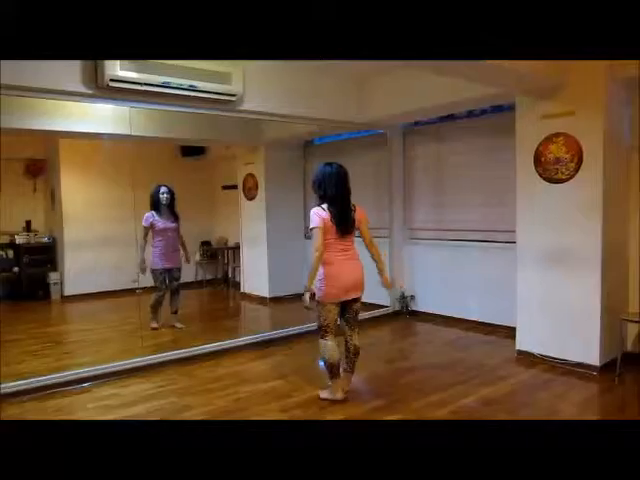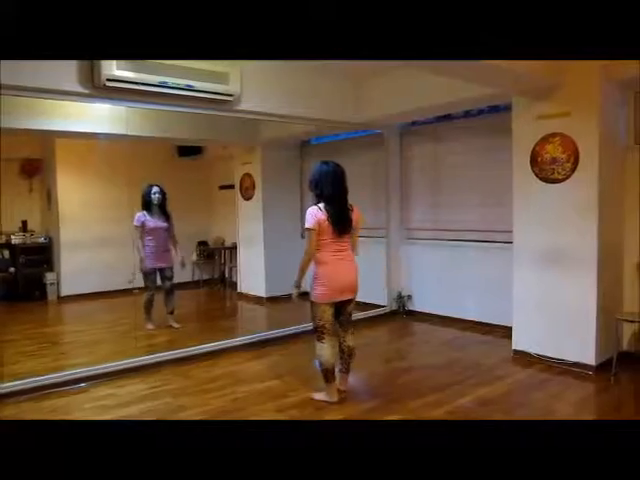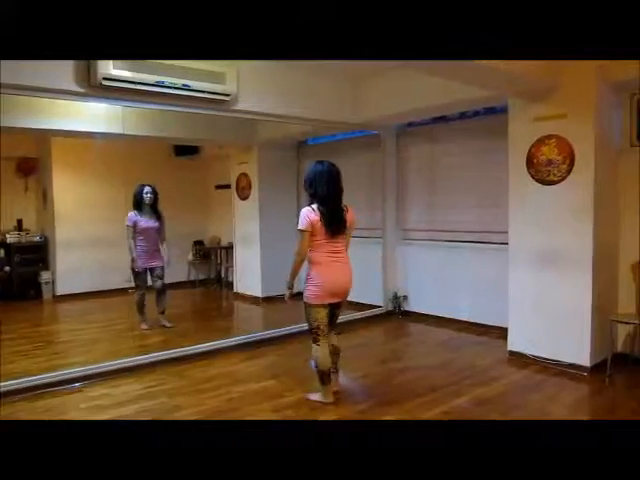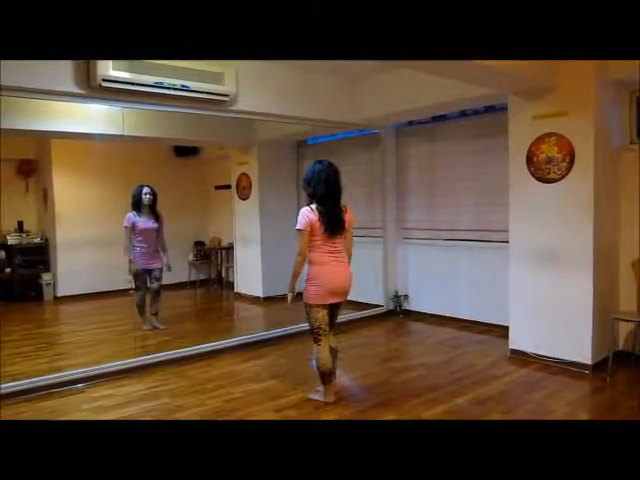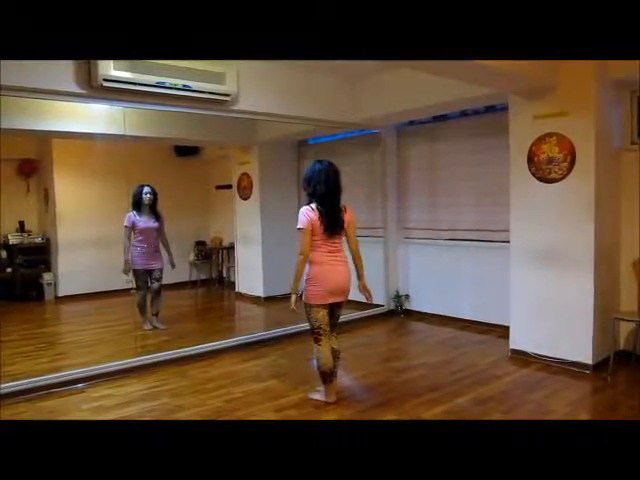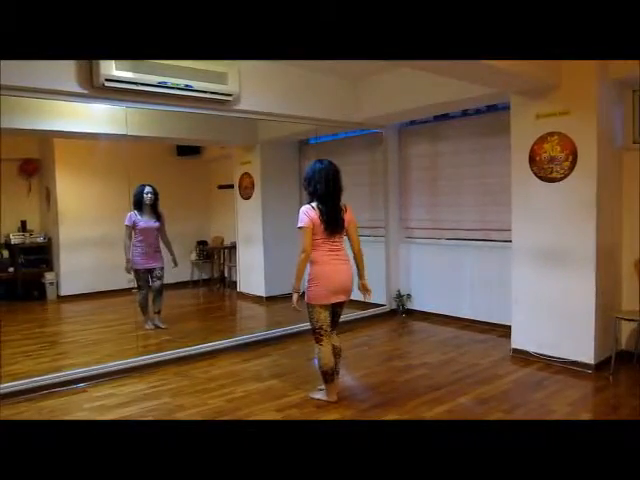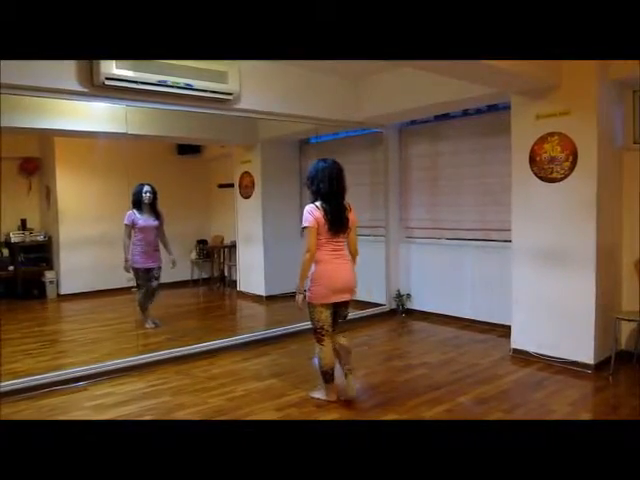
dt=0.2s
person 1, frame 1
left shoulder: (319, 213)
right shoulder: (355, 211)
left elbow: (318, 251)
right elbow: (370, 244)
left wrist: (309, 286)
right wrist: (382, 272)
left hip: (332, 278)
right hip: (355, 275)
left knee: (326, 334)
right knee: (352, 331)
left ankle: (335, 388)
right ankle: (346, 382)
person 1, frame 2
left shoulder: (315, 212)
right shoulder: (352, 211)
left elbow: (310, 252)
right elbow: (354, 247)
left wrist: (297, 283)
left hip: (327, 279)
right hip: (349, 276)
left knee: (323, 336)
right knee: (345, 331)
left ankle: (331, 391)
right ankle: (342, 383)
person 1, frame 3
left shoulder: (309, 213)
right shoulder: (347, 212)
left elbow: (301, 254)
right elbow: (344, 247)
left wrist: (290, 284)
left hip: (320, 280)
right hip: (343, 277)
left knee: (319, 338)
right knee: (330, 332)
left ankle: (326, 393)
right ankle: (334, 382)
person 1, frame 4
left shoulder: (307, 213)
right shoulder: (346, 212)
left elbow: (301, 255)
right elbow: (348, 250)
left wrist: (291, 287)
left hip: (319, 280)
right hip: (342, 277)
left knee: (320, 338)
right knee: (328, 333)
left ankle: (328, 392)
right ankle: (330, 385)
person 1, frame 5
left shoulder: (307, 212)
right shoulder: (345, 212)
left elbow: (303, 254)
right elbow: (355, 249)
left wrist: (294, 289)
right wrist: (362, 280)
left hip: (319, 280)
right hip: (342, 277)
left knee: (321, 338)
right knee: (330, 334)
left ankle: (329, 392)
right ankle: (331, 385)
person 1, frame 6
left shoulder: (308, 211)
right shoulder: (345, 211)
left elbow: (305, 252)
right elbow: (356, 248)
left wrist: (296, 288)
right wrist: (362, 278)
left hip: (321, 279)
right hip: (344, 276)
left knee: (321, 338)
right knee: (331, 332)
left ankle: (330, 391)
right ankle: (333, 383)
person 1, frame 7
left shoulder: (312, 210)
right shoulder: (348, 210)
left elbow: (310, 252)
right elbow: (354, 250)
left wrist: (300, 287)
left hip: (323, 279)
right hip: (346, 277)
left knee: (323, 337)
right knee: (335, 332)
left ankle: (329, 390)
right ankle: (349, 381)
person 2, frame 1
left shoulder: (174, 215)
right shoulder: (150, 216)
right elbow: (144, 239)
left wrist: (186, 252)
right wrist: (142, 259)
left hip: (174, 257)
right hip: (159, 258)
left knee: (175, 288)
right knee: (161, 290)
left ankle: (174, 319)
right ankle: (153, 318)
person 2, frame 2
left shoulder: (166, 215)
right shoulder: (141, 216)
left elbow: (172, 237)
right elbow: (139, 239)
left wrist: (179, 255)
right wrist: (142, 259)
left hip: (165, 257)
right hip: (150, 258)
left knee: (169, 288)
right knee: (150, 290)
left ankle: (171, 319)
right ankle: (148, 320)
person 2, frame 3
left shoulder: (158, 215)
right shoulder: (133, 216)
left elbow: (162, 238)
right elbow: (131, 239)
left wrist: (166, 255)
right wrist: (134, 259)
left hip: (155, 257)
right hip: (140, 257)
left knee: (160, 287)
right knee: (141, 290)
left ankle: (162, 318)
right ankle: (142, 320)
person 2, frame 4
left shoulder: (157, 216)
right shoulder: (131, 217)
left elbow: (161, 239)
right elbow: (128, 241)
left wrist: (166, 257)
right wrist: (131, 261)
left hip: (155, 257)
right hip: (139, 258)
left knee: (156, 288)
right knee: (141, 291)
left ankle: (154, 319)
right ankle: (144, 321)
person 2, frame 5
left shoulder: (158, 216)
right shoulder: (131, 216)
left elbow: (162, 237)
right elbow: (127, 240)
left wrist: (170, 256)
right wrist: (126, 260)
left hip: (155, 257)
right hip: (139, 258)
left knee: (156, 288)
right knee: (142, 290)
left ankle: (155, 319)
right ankle: (145, 320)
person 2, frame 6
left shoulder: (158, 216)
right shoulder: (132, 216)
left elbow: (163, 237)
right elbow: (127, 239)
left wrist: (172, 254)
right wrist: (128, 260)
left hip: (156, 256)
right hip: (139, 257)
left knee: (158, 287)
right knee: (143, 290)
left ankle: (156, 318)
right ankle: (147, 319)
person 2, frame 7
left shoulder: (157, 214)
right shoulder: (131, 215)
left elbow: (162, 236)
right elbow: (127, 238)
left wrist: (170, 254)
right wrist: (127, 259)
left hip: (154, 256)
right hip: (139, 256)
left knee: (154, 287)
right knee: (142, 288)
left ankle: (145, 314)
right ankle: (146, 318)
